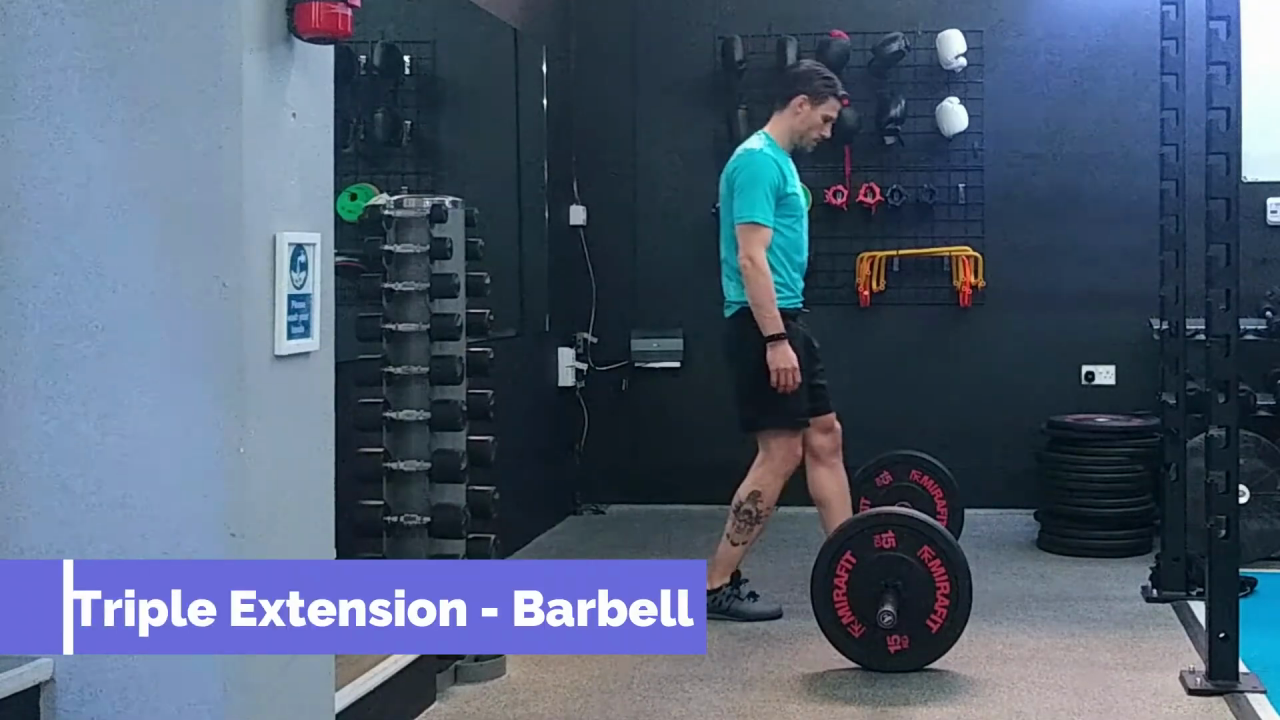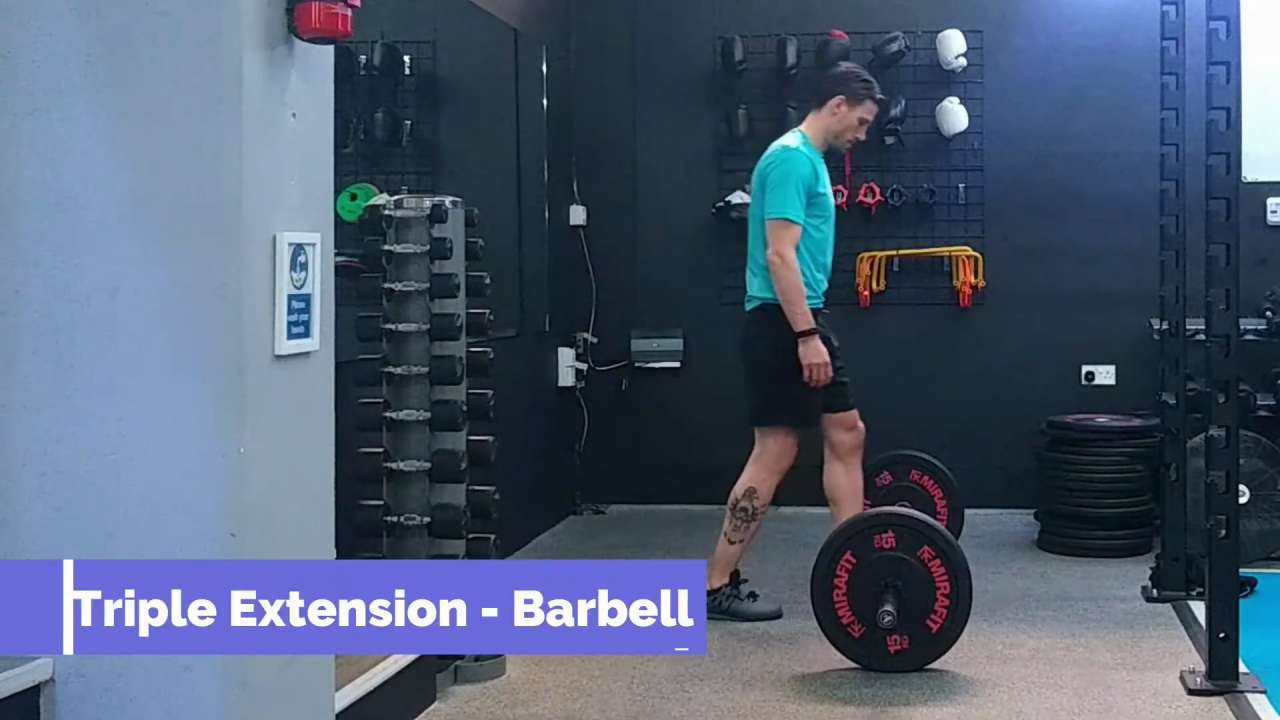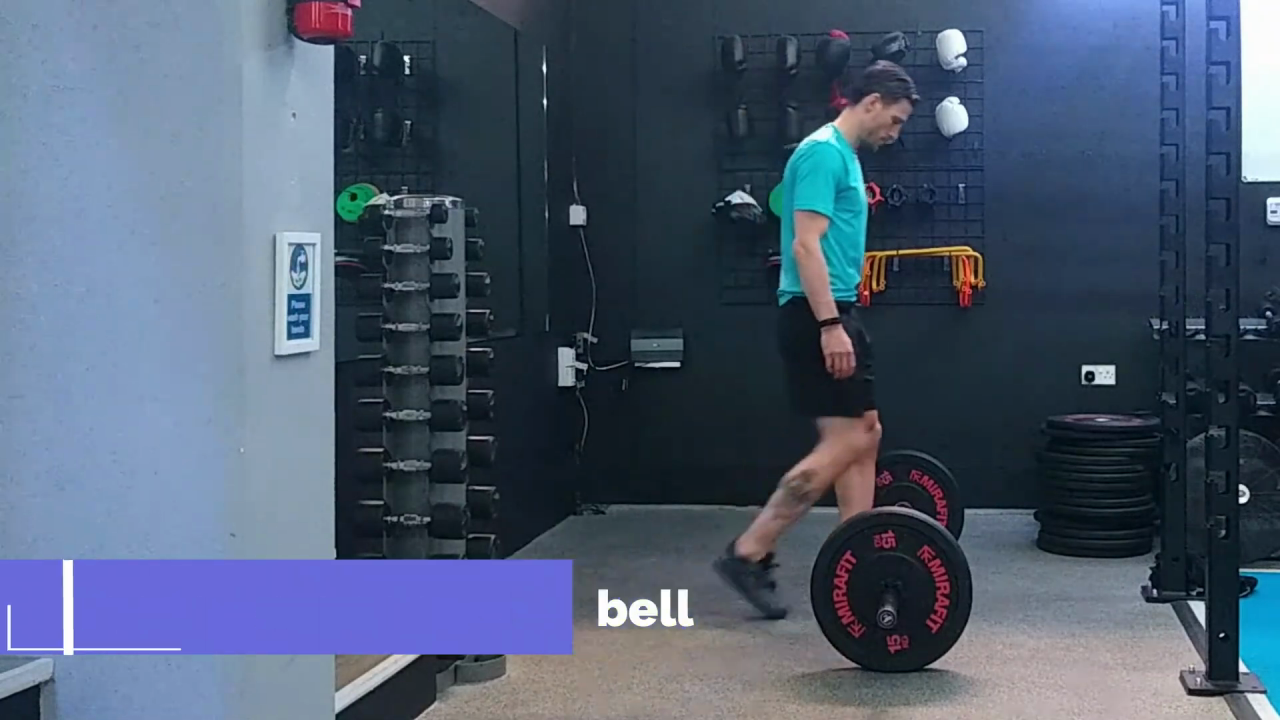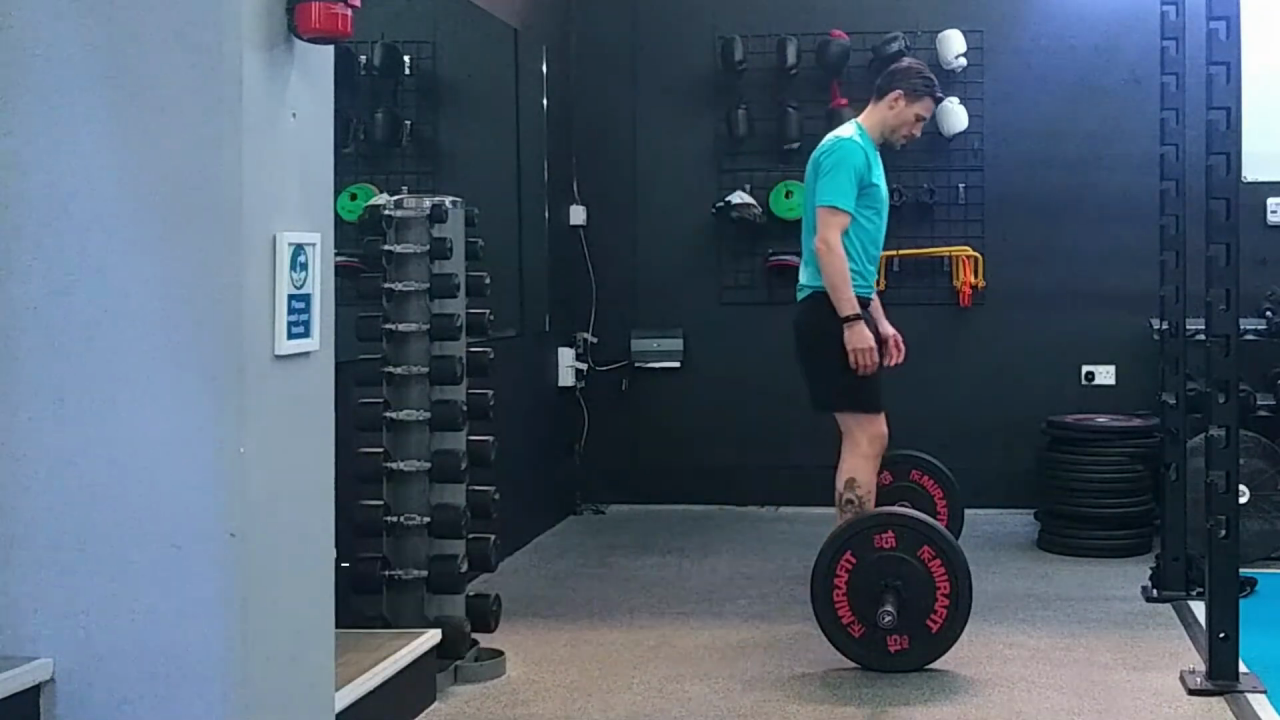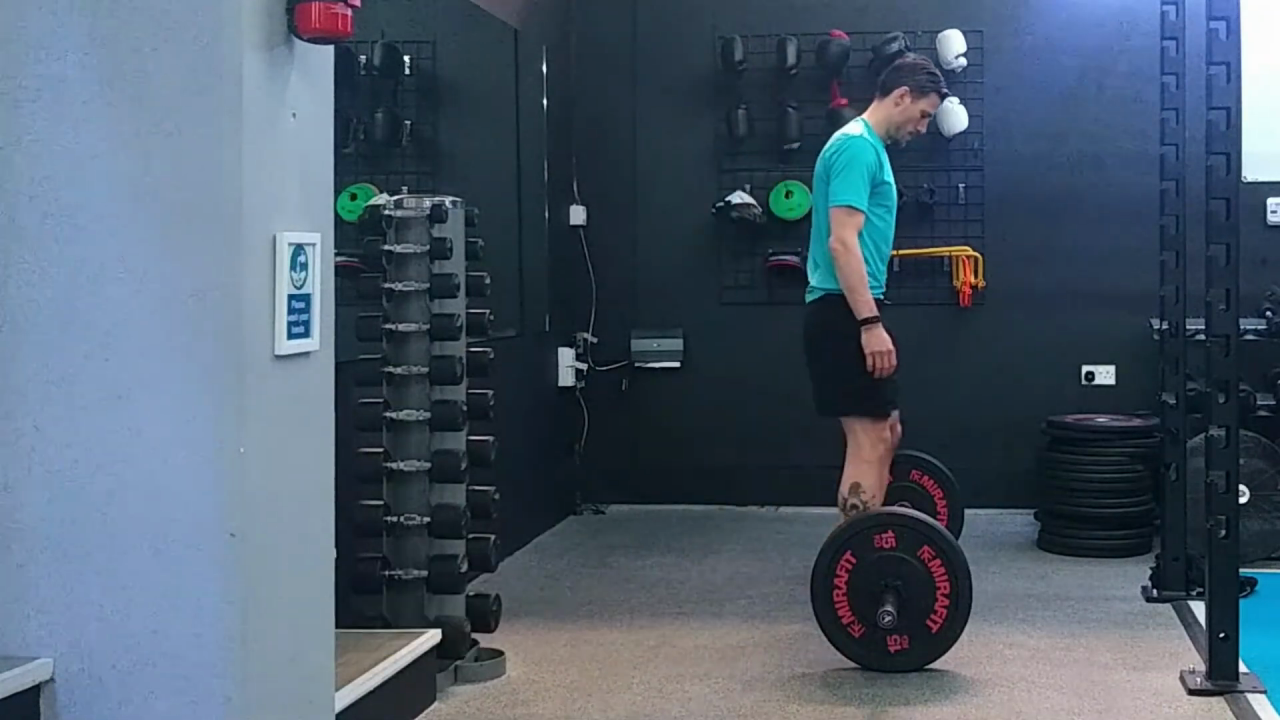
dt=0.2s
person 1, frame 1
left shoulder: (778, 161)
right shoulder: (759, 161)
right elbow: (751, 260)
right wrist: (775, 340)
left hip: (785, 323)
right hip: (764, 327)
left knee: (825, 440)
right knee: (782, 454)
right ankle: (718, 585)
person 1, frame 2
left shoulder: (809, 159)
right shoulder: (791, 158)
right elbow: (779, 254)
right wrist: (804, 334)
left hip: (806, 320)
right hip: (784, 323)
left knee: (847, 435)
right knee: (774, 453)
right ankle: (716, 585)
person 1, frame 3
left shoulder: (844, 156)
right shoulder: (822, 152)
right elbow: (805, 244)
left wrist: (838, 323)
right wrist: (829, 324)
left hip: (833, 313)
right hip: (815, 320)
left knee: (865, 435)
right knee: (845, 443)
right ankle: (748, 554)
person 1, frame 4
left shoulder: (863, 151)
right shoulder: (846, 148)
right elbow: (827, 242)
left wrist: (879, 319)
right wrist: (853, 320)
left hip: (846, 311)
right hip: (832, 313)
left knee: (868, 437)
right knee: (867, 436)
person 1, frame 5
left shoulder: (867, 148)
right shoulder: (857, 146)
right elbow: (842, 242)
left wrist: (872, 319)
right wrist: (870, 323)
left hip: (851, 314)
right hip: (844, 314)
left knee: (884, 434)
right knee: (871, 441)
